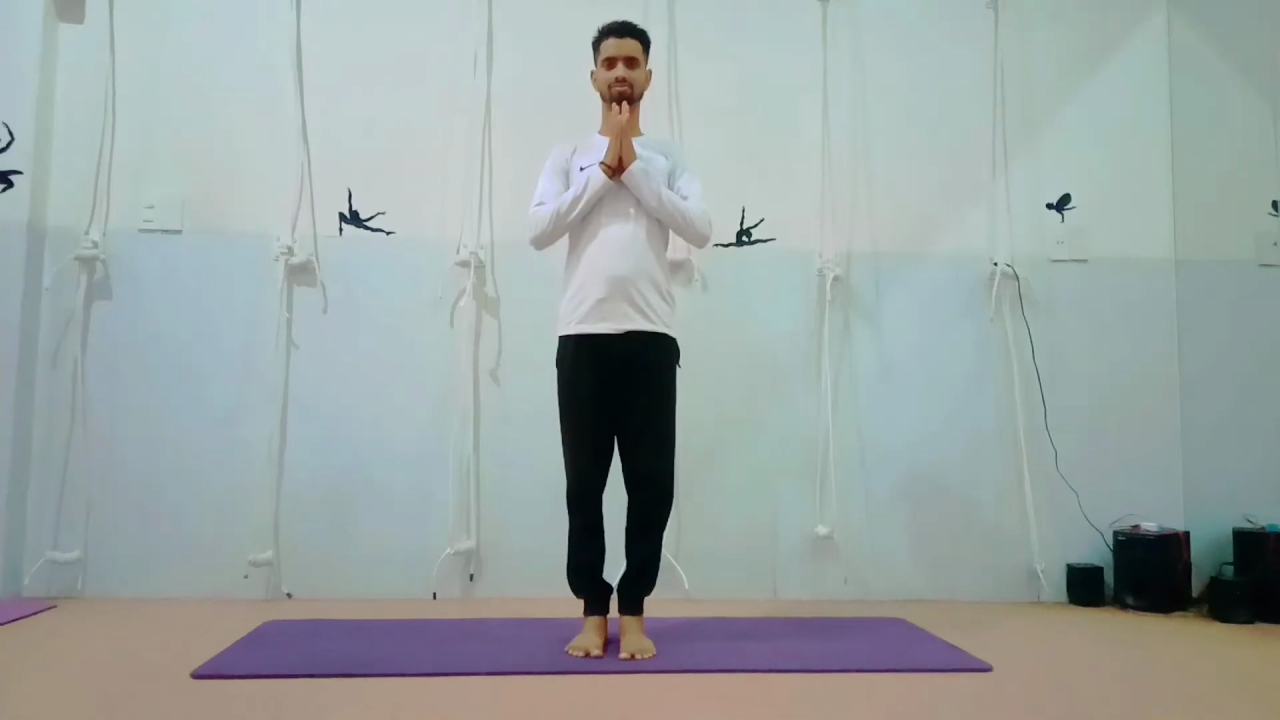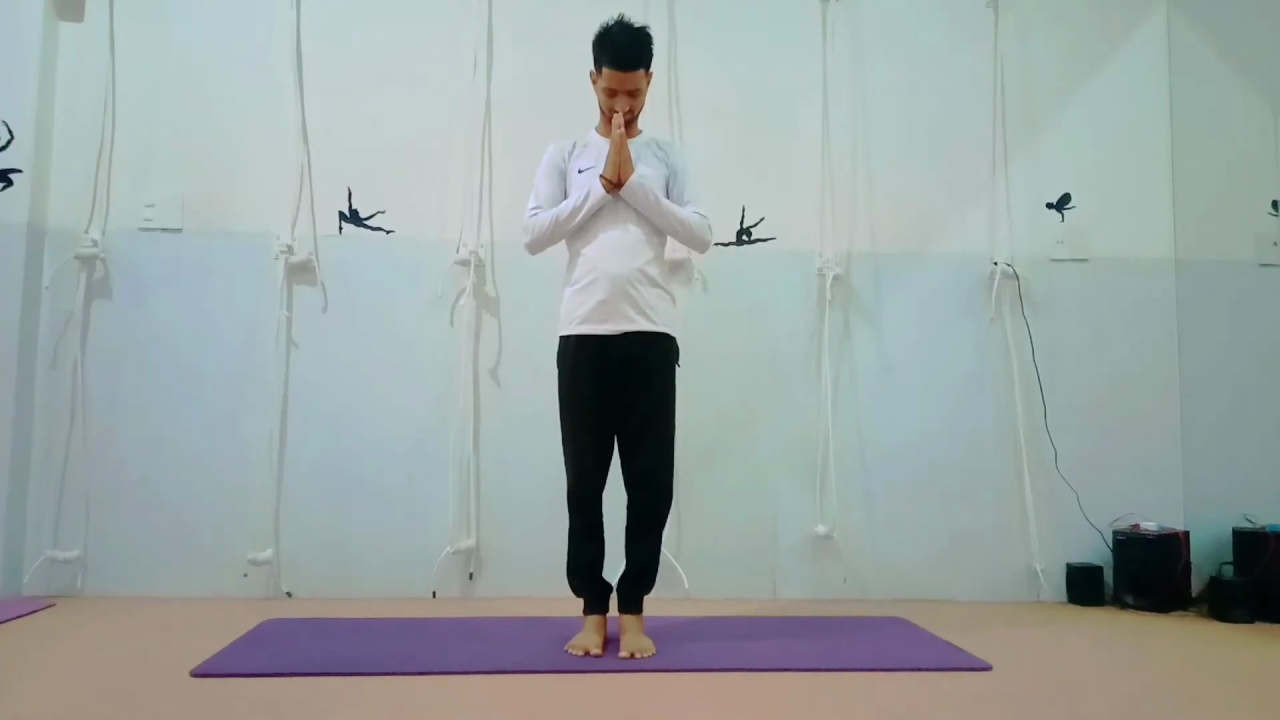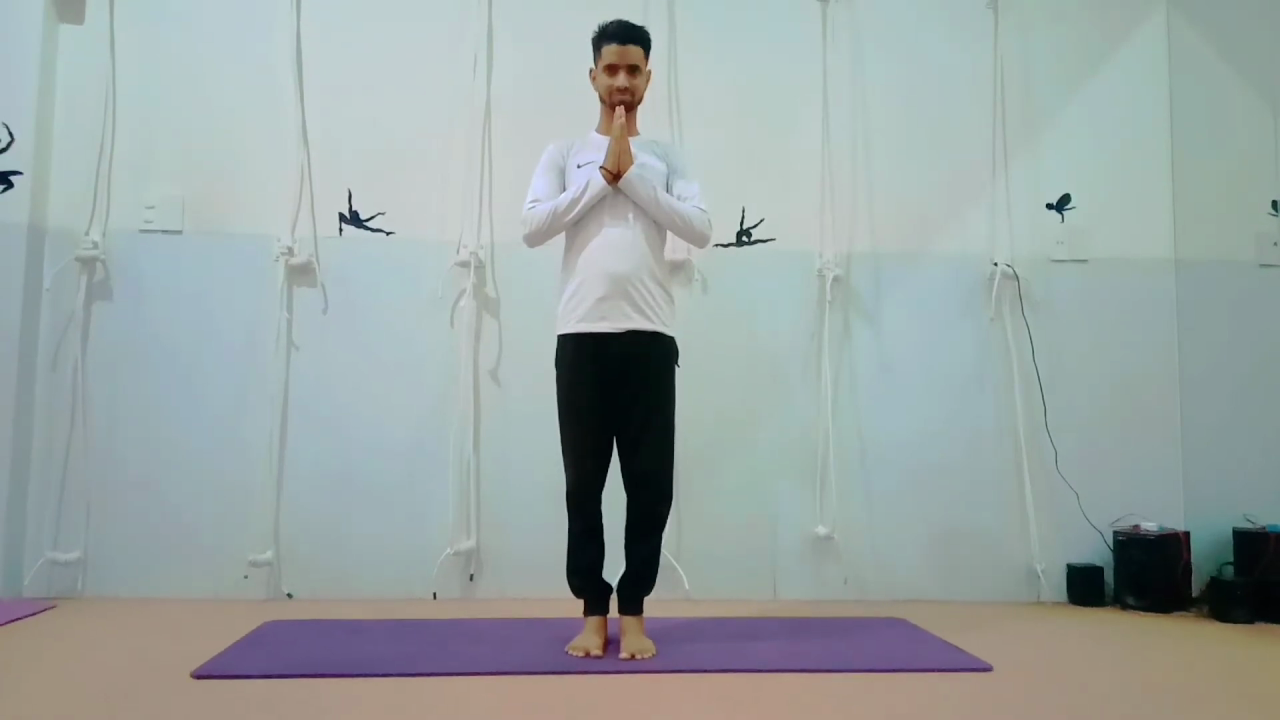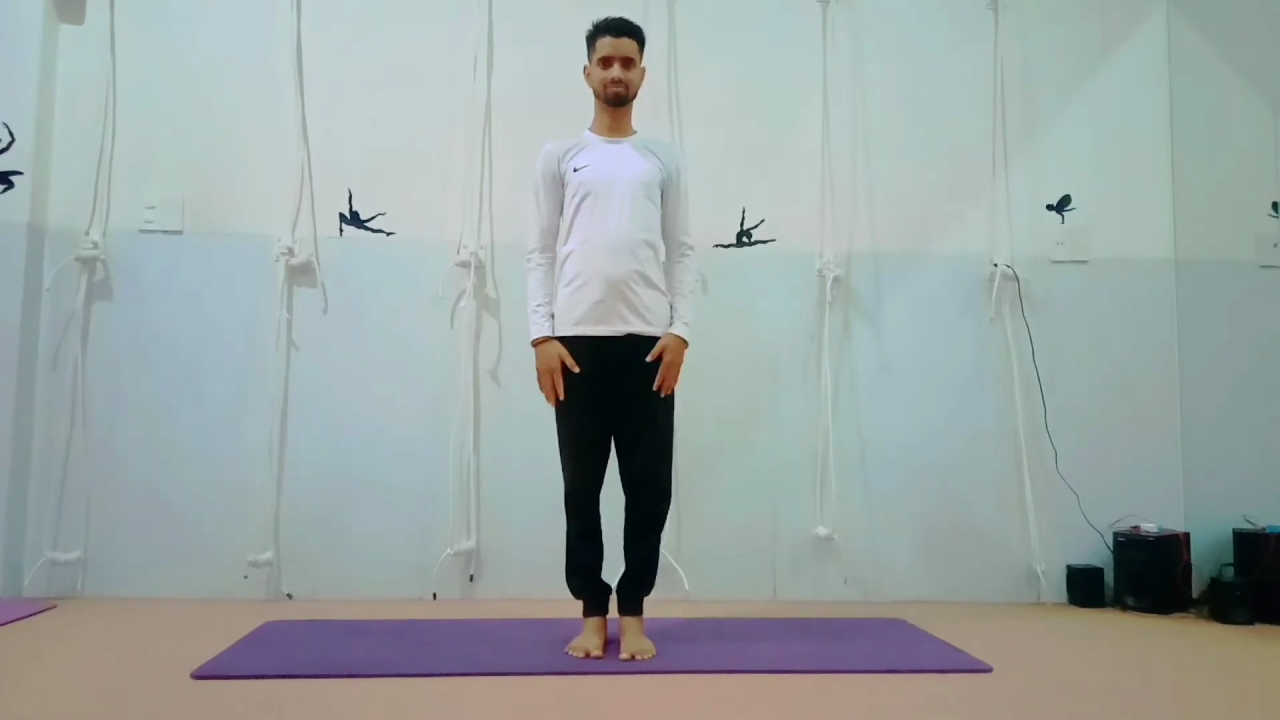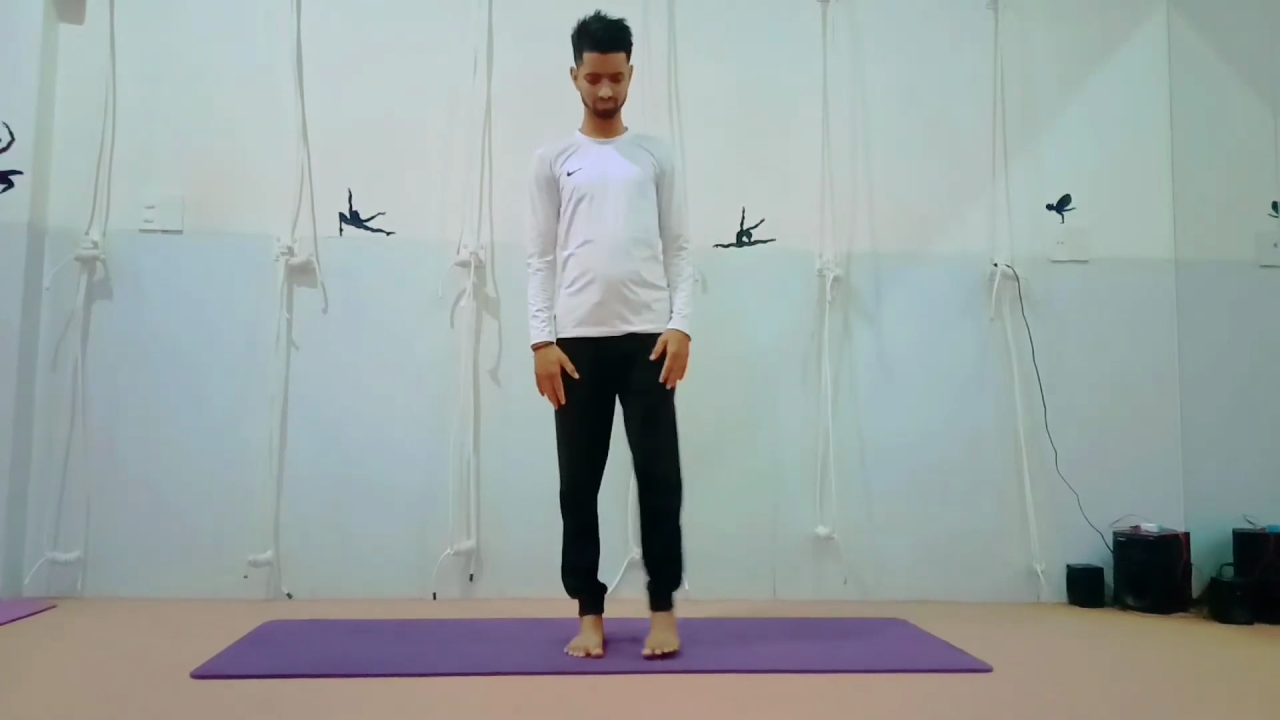
dt=1s
person 1, frame 1
left shoulder: (669, 157)
right shoulder: (568, 156)
left elbow: (701, 230)
right elbow: (539, 230)
left wrist: (634, 169)
right wrist: (603, 170)
left hip: (651, 336)
right hip: (582, 336)
left knee: (651, 481)
right knee: (584, 482)
left ankle: (632, 611)
right ankle: (593, 610)
person 1, frame 2
left shoulder: (667, 157)
right shoulder: (564, 155)
left elbow: (700, 235)
right elbow: (534, 234)
left wrist: (634, 184)
right wrist: (601, 184)
left hip: (650, 337)
right hip: (583, 337)
left knee: (651, 481)
right knee: (584, 481)
left ankle: (632, 610)
right ankle: (592, 609)
person 1, frame 3
left shoulder: (666, 157)
right shoulder: (564, 153)
left elbow: (699, 229)
right elbow: (533, 227)
left wrist: (632, 174)
right wrist: (602, 173)
left hip: (649, 337)
right hip: (582, 336)
left knee: (651, 482)
right knee: (583, 481)
left ankle: (632, 611)
right ankle: (593, 610)
person 1, frame 4
left shoulder: (664, 159)
right shoulder: (559, 156)
left elbow: (680, 250)
right elbow: (541, 251)
left wrist: (680, 331)
right wrist: (542, 335)
left hip: (646, 341)
right hip: (578, 342)
left knee: (648, 483)
right knee: (582, 484)
left ankle: (633, 612)
right ankle: (592, 612)
person 1, frame 5
left shoulder: (655, 154)
right shoulder: (553, 160)
left elbow: (677, 247)
right elbow: (541, 258)
left wrist: (680, 324)
right wrist: (541, 339)
left hip: (647, 337)
right hip: (577, 340)
left knee: (659, 474)
right knee: (579, 483)
left ankle: (662, 607)
right ankle: (589, 613)
